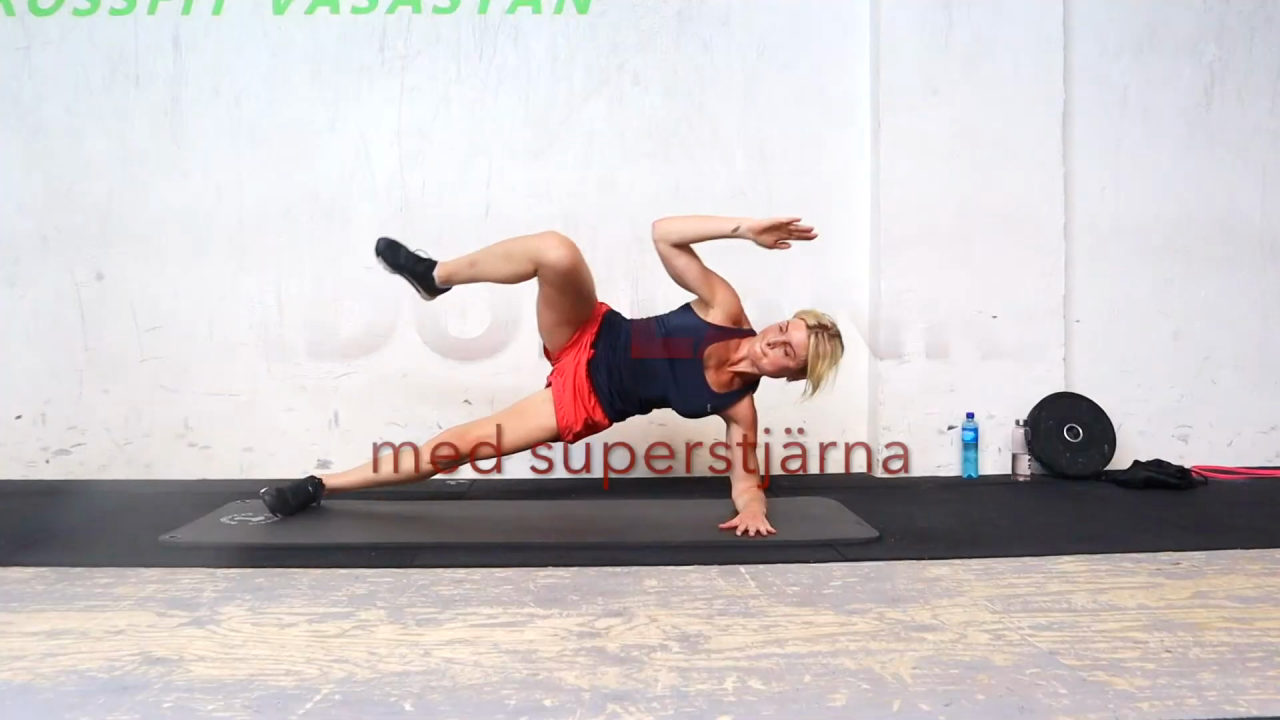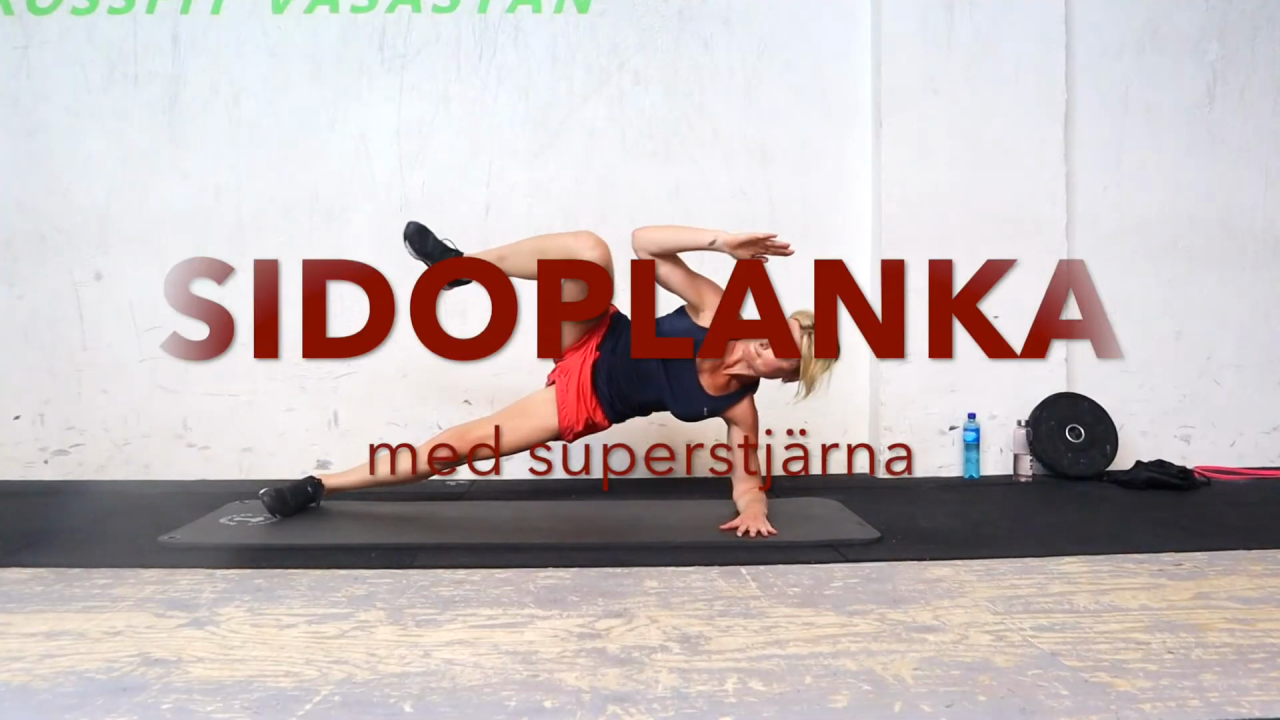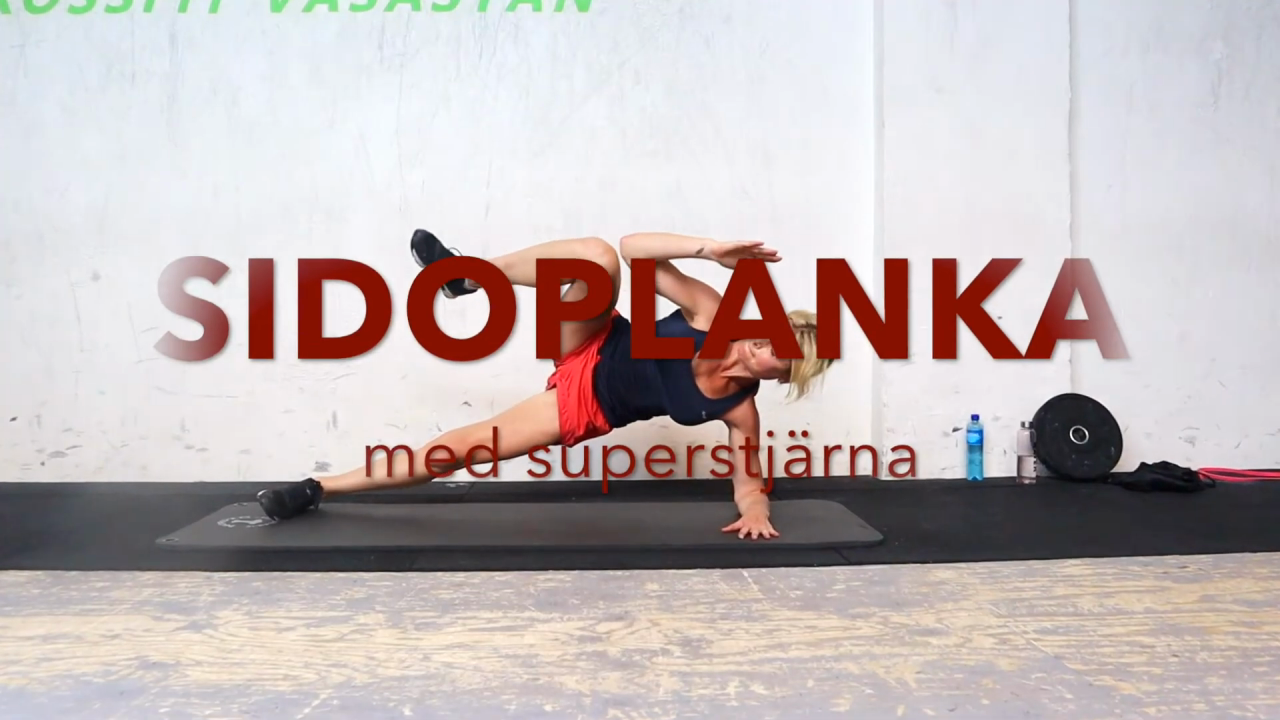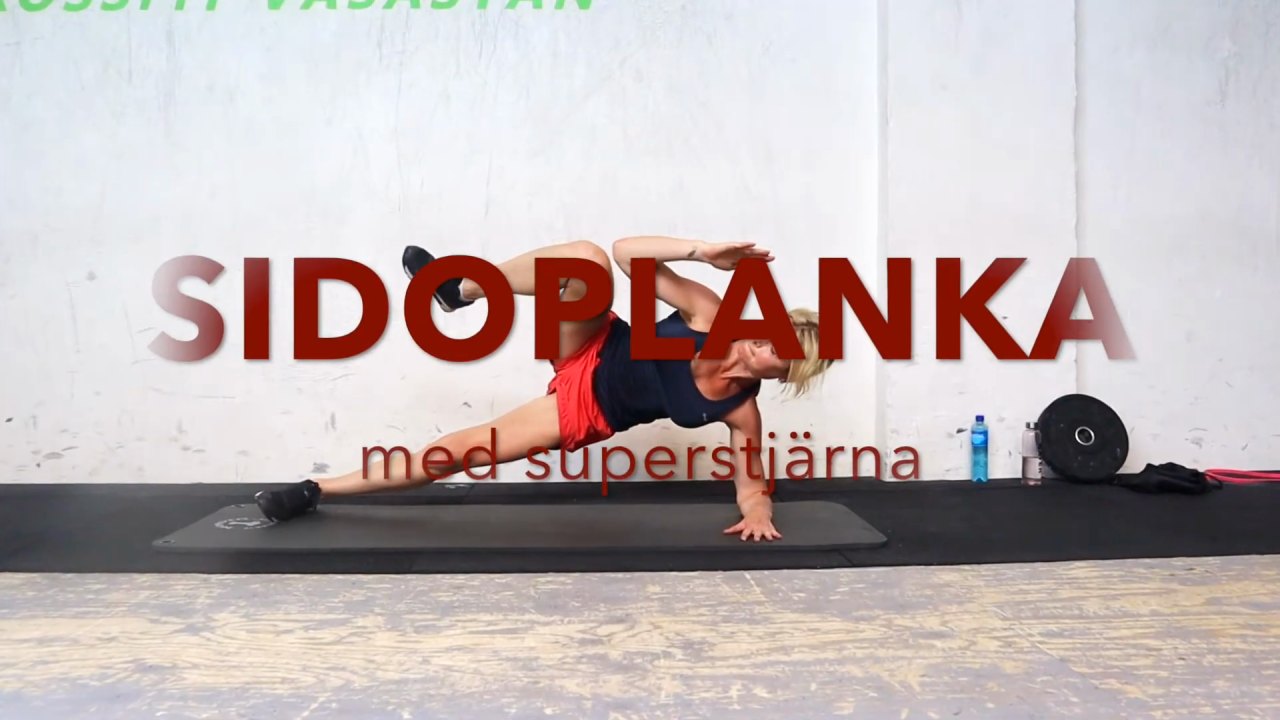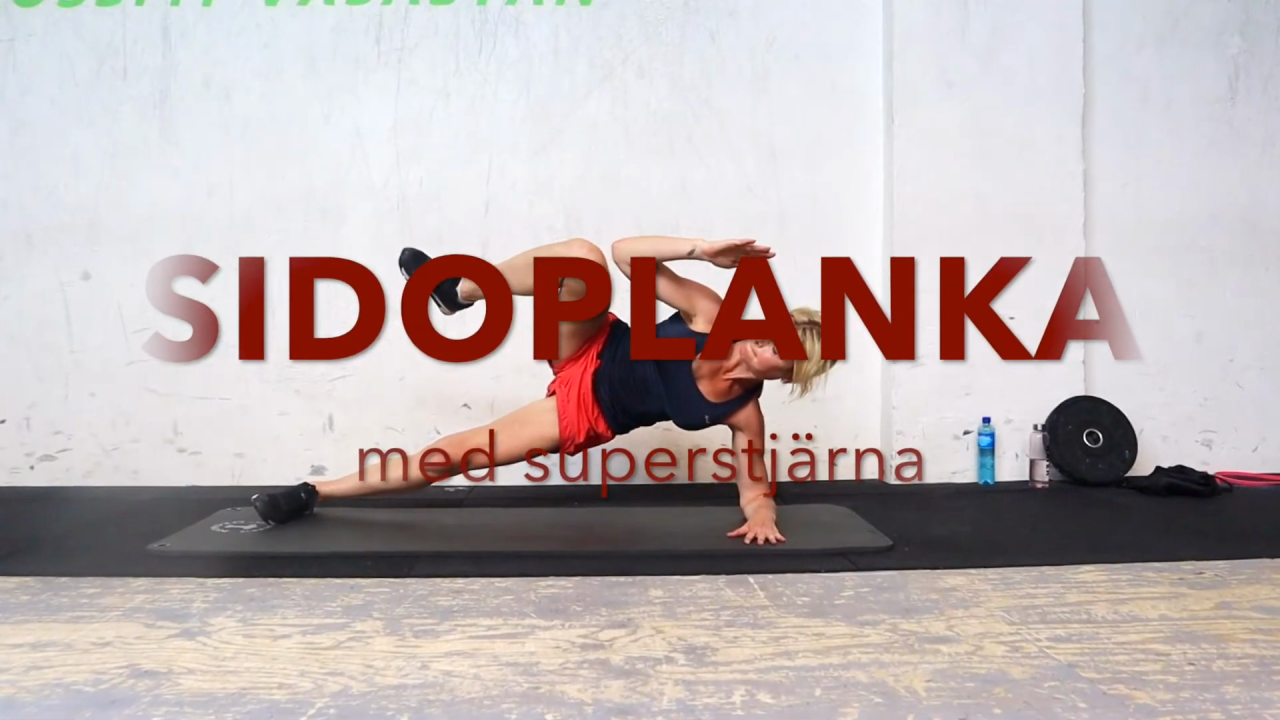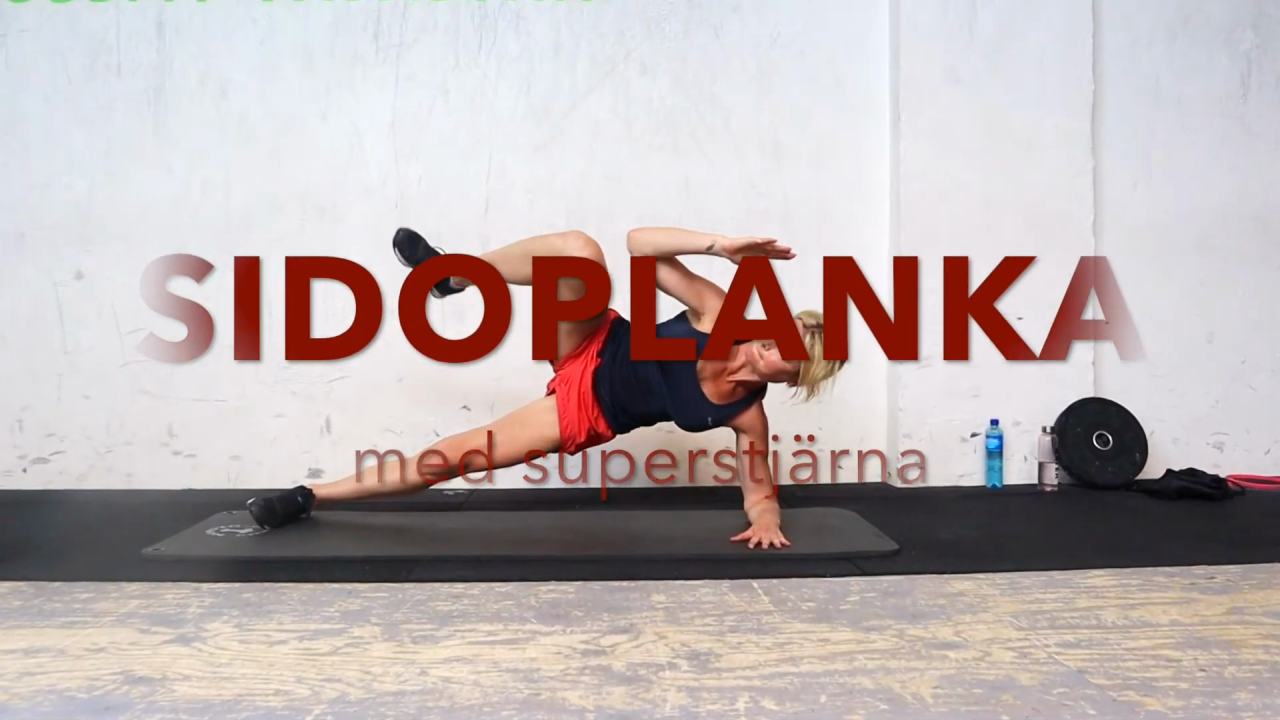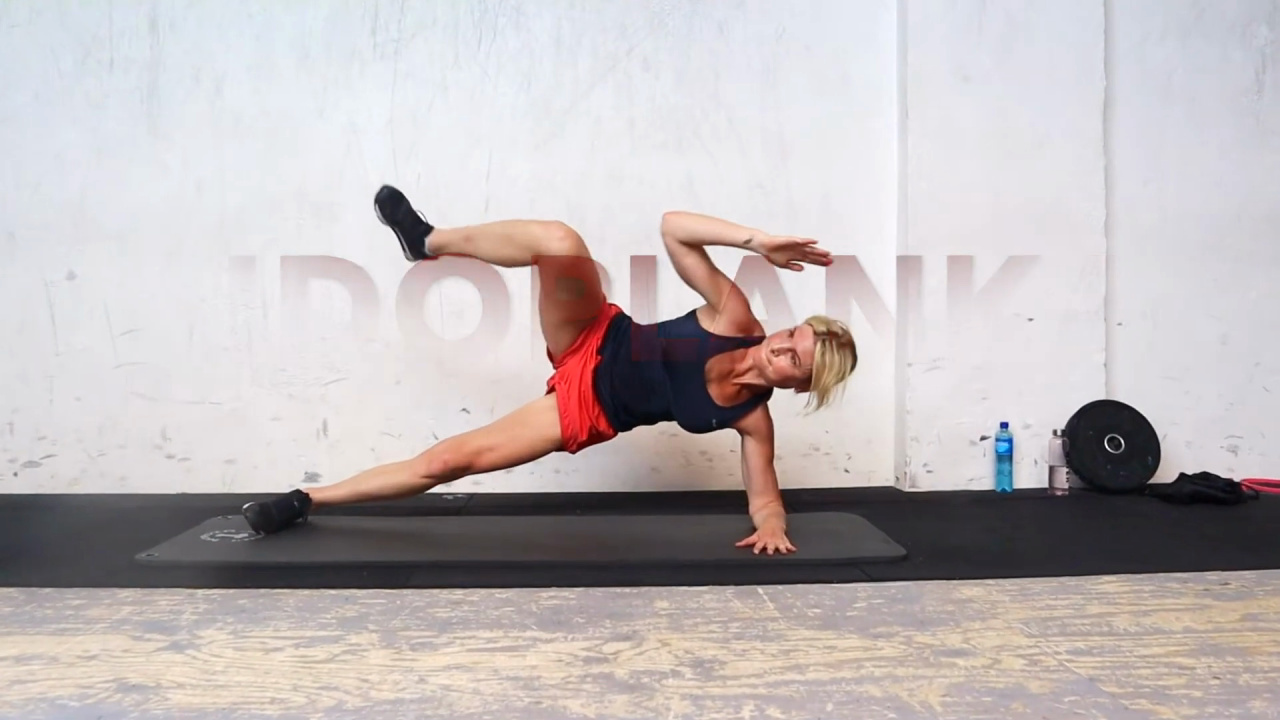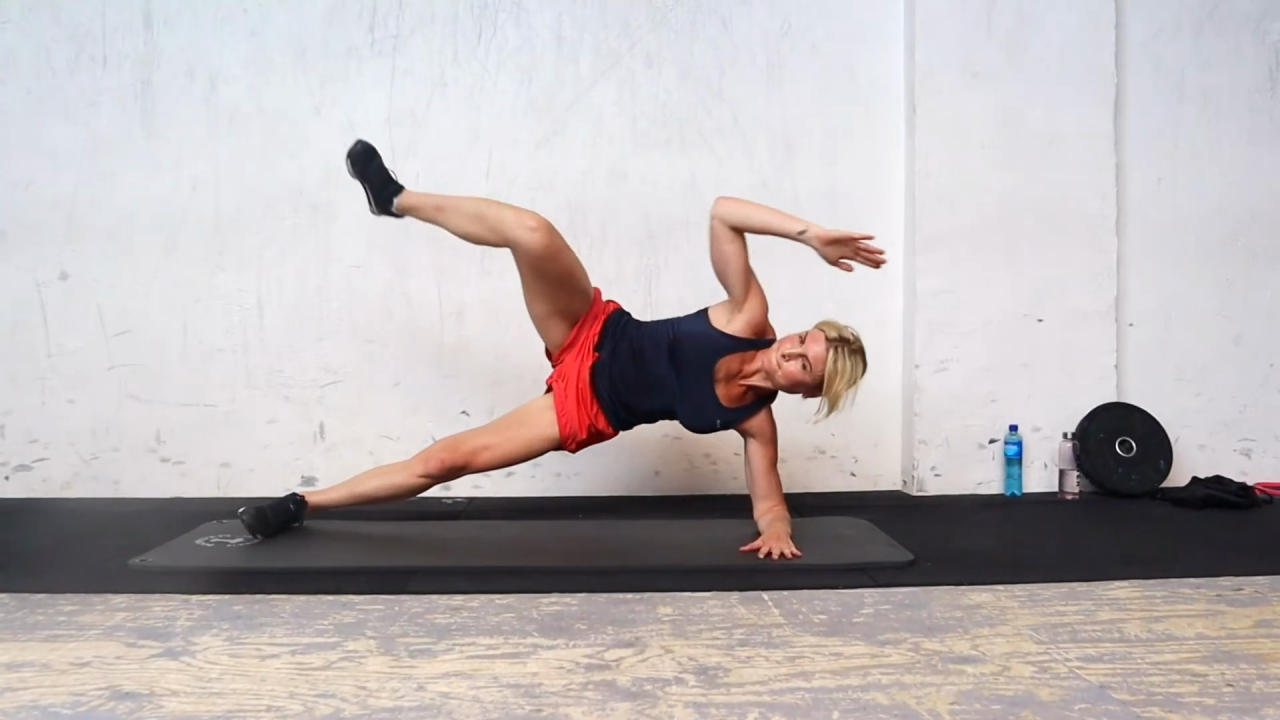
dt=0.5s
person 1, frame 1
left shoulder: (739, 407)
right shoulder: (725, 310)
left elbow: (746, 477)
right elbow: (664, 234)
left wrist: (753, 511)
right wrist: (745, 228)
left hip: (587, 405)
right hip: (590, 344)
left knee: (461, 445)
right knee: (555, 252)
left ankle: (320, 487)
right ankle: (435, 275)
person 1, frame 2
left shoulder: (739, 408)
right shoulder: (719, 310)
left elbow: (747, 478)
right elbow: (644, 242)
left wrist: (753, 510)
right wrist: (723, 241)
left hip: (588, 407)
right hip: (590, 351)
left knee: (461, 444)
right knee: (590, 251)
left ankle: (319, 487)
right ankle: (459, 264)
person 1, frame 3
left shoulder: (739, 410)
right shoulder: (712, 313)
left elbow: (748, 482)
right elbow: (632, 247)
left wrist: (755, 513)
right wrist: (711, 249)
left hip: (587, 411)
right hip: (590, 357)
left knee: (460, 447)
right knee: (599, 257)
left ankle: (317, 489)
right ankle: (466, 275)
person 1, frame 4
left shoulder: (741, 412)
right shoulder: (710, 313)
left elbow: (751, 483)
right elbow: (626, 252)
left wrist: (757, 516)
right wrist: (703, 251)
left hip: (588, 416)
right hip: (591, 360)
left knee: (459, 450)
right knee: (588, 259)
left ankle: (315, 490)
right ankle: (462, 288)
person 1, frame 5
left shoulder: (743, 414)
right shoulder: (711, 315)
left elbow: (755, 486)
right elbow: (625, 252)
left wrist: (761, 518)
right wrist: (702, 250)
left hip: (588, 419)
right hip: (590, 361)
left knee: (455, 453)
right knee: (583, 257)
left ankle: (314, 493)
right ankle: (461, 290)
person 1, frame 6
left shoulder: (747, 416)
right shoulder: (722, 315)
left elbow: (760, 491)
right elbow: (639, 242)
left wrist: (767, 523)
right wrist: (722, 245)
left hip: (588, 417)
right hip: (593, 356)
left knee: (452, 456)
right knee: (580, 250)
left ankle: (308, 497)
right ankle: (451, 272)
person 1, frame 7
left shoulder: (752, 417)
right shoulder: (735, 317)
left elbow: (764, 496)
right elbow: (672, 227)
left wrist: (771, 528)
right wrist: (758, 241)
left hip: (587, 414)
right hip: (591, 348)
left knee: (449, 460)
right knee: (560, 243)
left ankle: (307, 500)
right ankle: (430, 239)
person 1, frame 8
left shoulder: (756, 421)
right shoulder: (751, 319)
left elbow: (769, 497)
right elbow: (723, 212)
left wrist: (777, 533)
right wrist: (810, 233)
left hip: (590, 413)
right hip: (594, 341)
left knee: (447, 459)
right knee: (532, 230)
left ankle: (302, 503)
right ankle: (394, 196)
